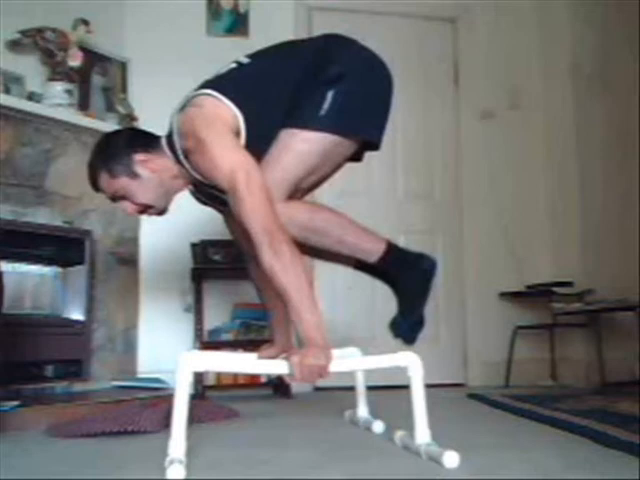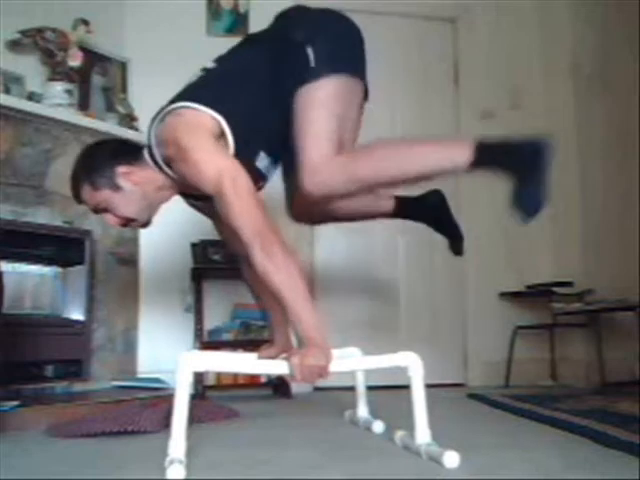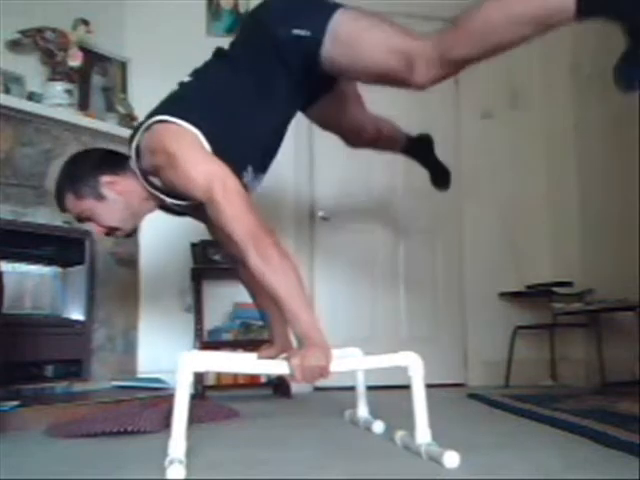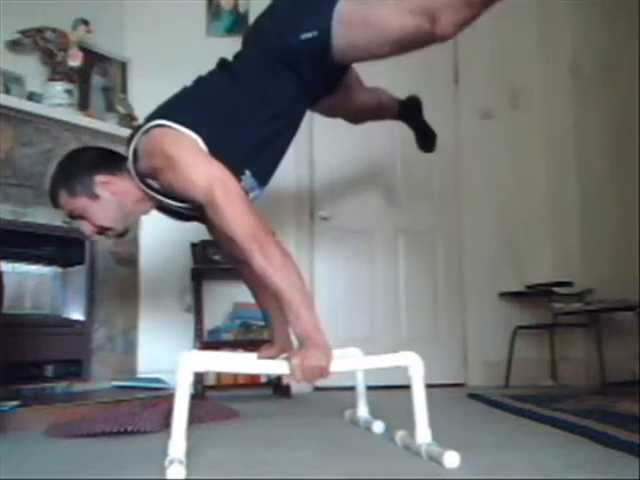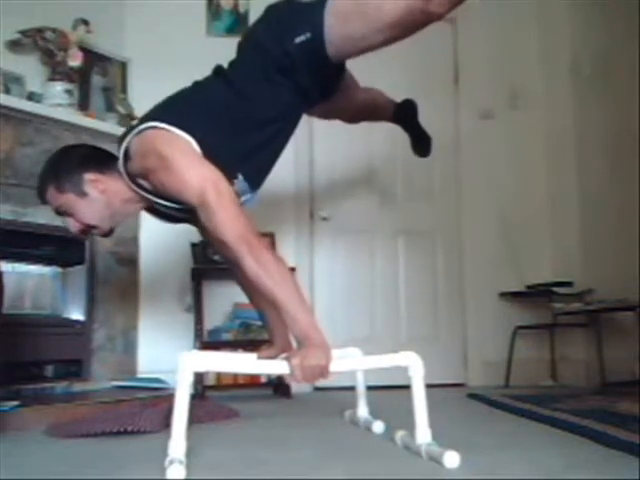
dt=0.4s
person 1, frame 1
left shoulder: (201, 139)
right shoulder: (198, 174)
left elbow: (271, 240)
right elbow: (254, 249)
left wrist: (315, 342)
right wrist: (281, 338)
right hip: (325, 86)
left knee: (269, 211)
right knee: (270, 210)
left ankle: (395, 262)
right ankle: (394, 266)
person 1, frame 2
left shoulder: (182, 148)
right shoulder: (178, 178)
left elbow: (262, 245)
right elbow: (248, 249)
left wrist: (316, 343)
right wrist: (282, 338)
left hip: (311, 41)
right hip: (283, 71)
left knee: (320, 183)
right knee: (306, 206)
left ankle: (497, 153)
right ankle: (423, 208)
person 1, frame 3
left shoulder: (166, 153)
right shoulder: (174, 193)
left elbow: (260, 247)
right elbow: (242, 253)
left wrist: (311, 343)
right wrist: (281, 338)
right hip: (288, 68)
left knee: (420, 64)
right knee: (356, 130)
right ankle: (417, 148)
person 1, frame 4
left shoulder: (165, 157)
right shoulder: (171, 197)
left elbow: (258, 245)
right elbow: (245, 255)
left wrist: (314, 343)
right wrist: (281, 339)
right hip: (293, 65)
right knee: (357, 107)
right ankle: (406, 111)
person 1, frame 5
left shoulder: (158, 159)
right shoulder: (157, 197)
left elbow: (249, 248)
right elbow: (237, 256)
left wrist: (313, 341)
right wrist: (281, 339)
left hip: (290, 43)
right hip: (282, 67)
right knee: (354, 107)
right ankle: (400, 114)
